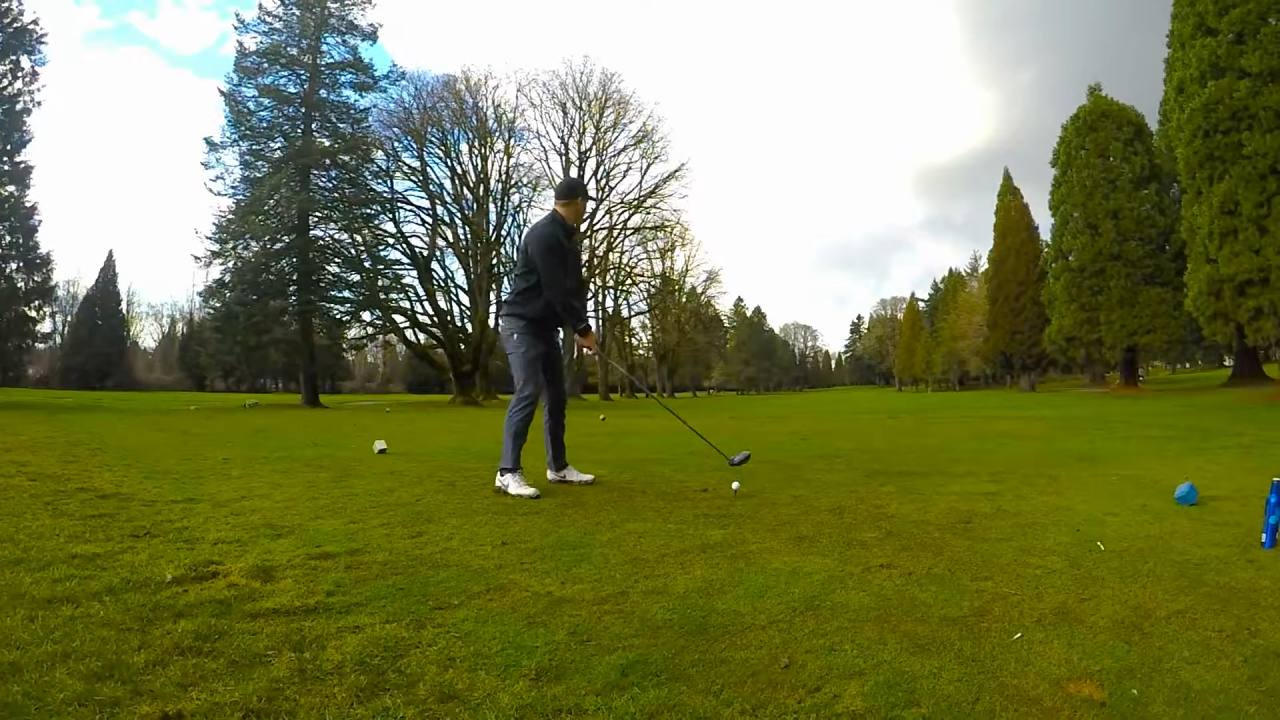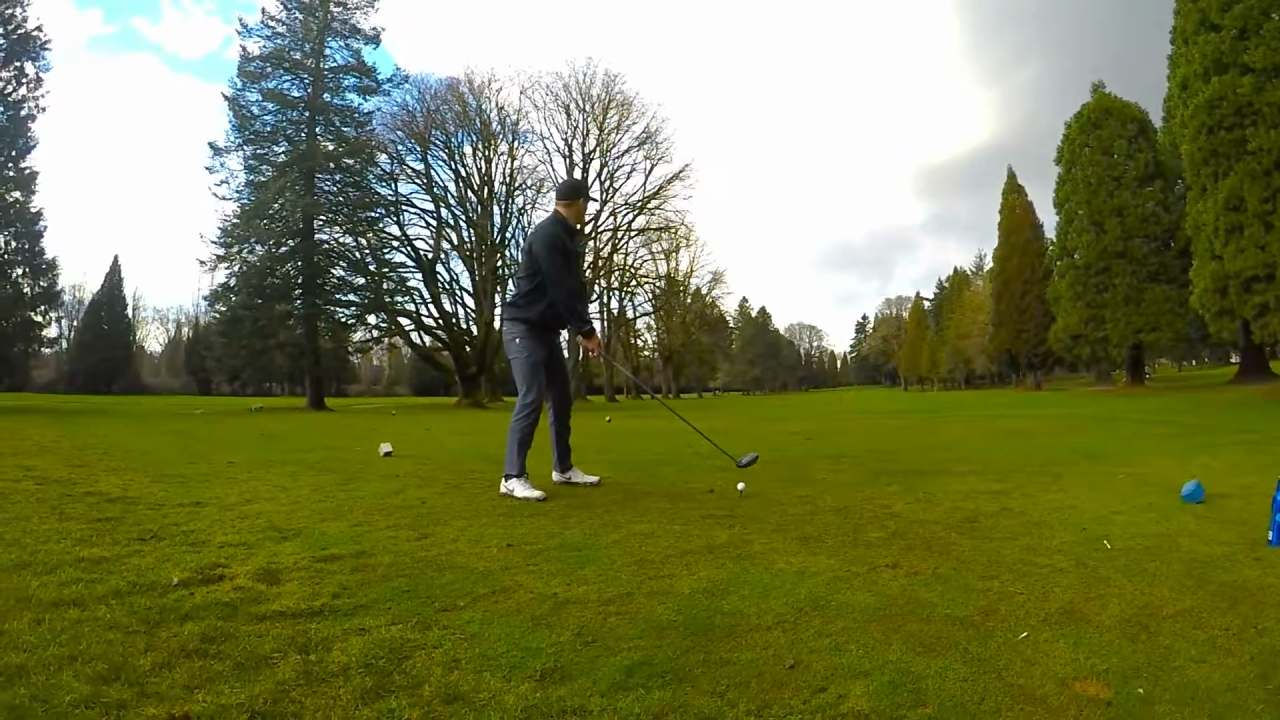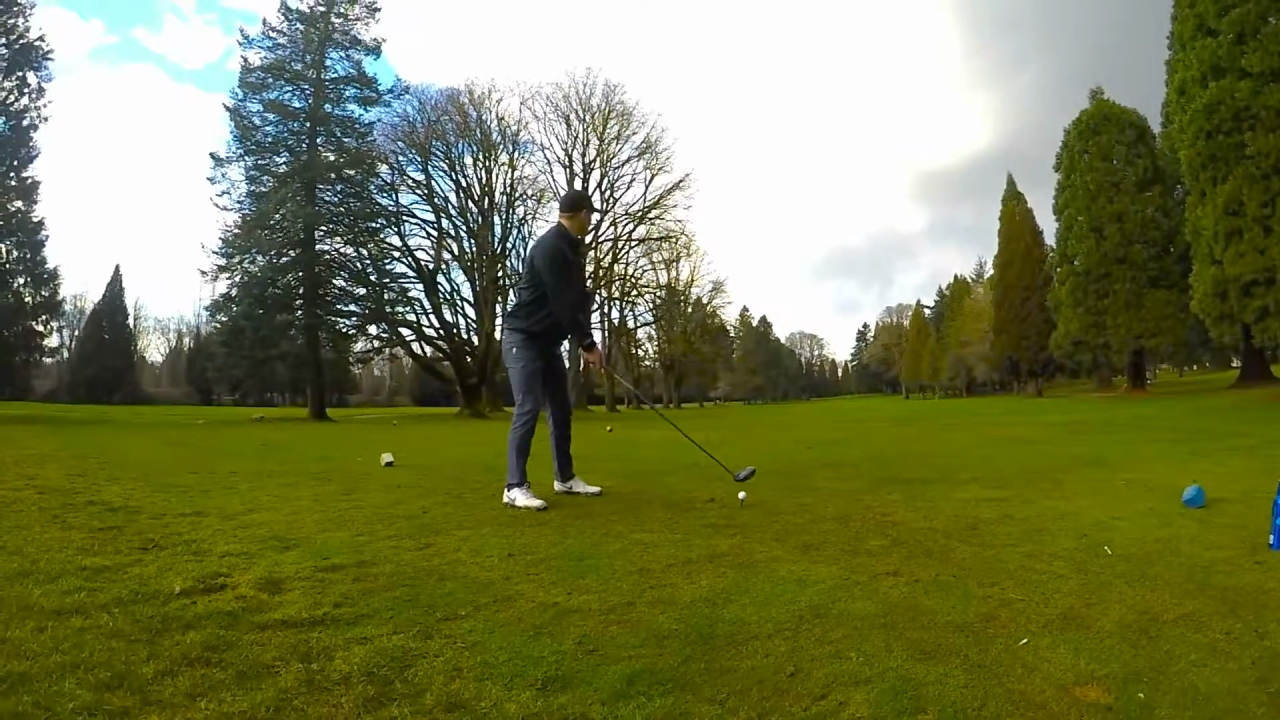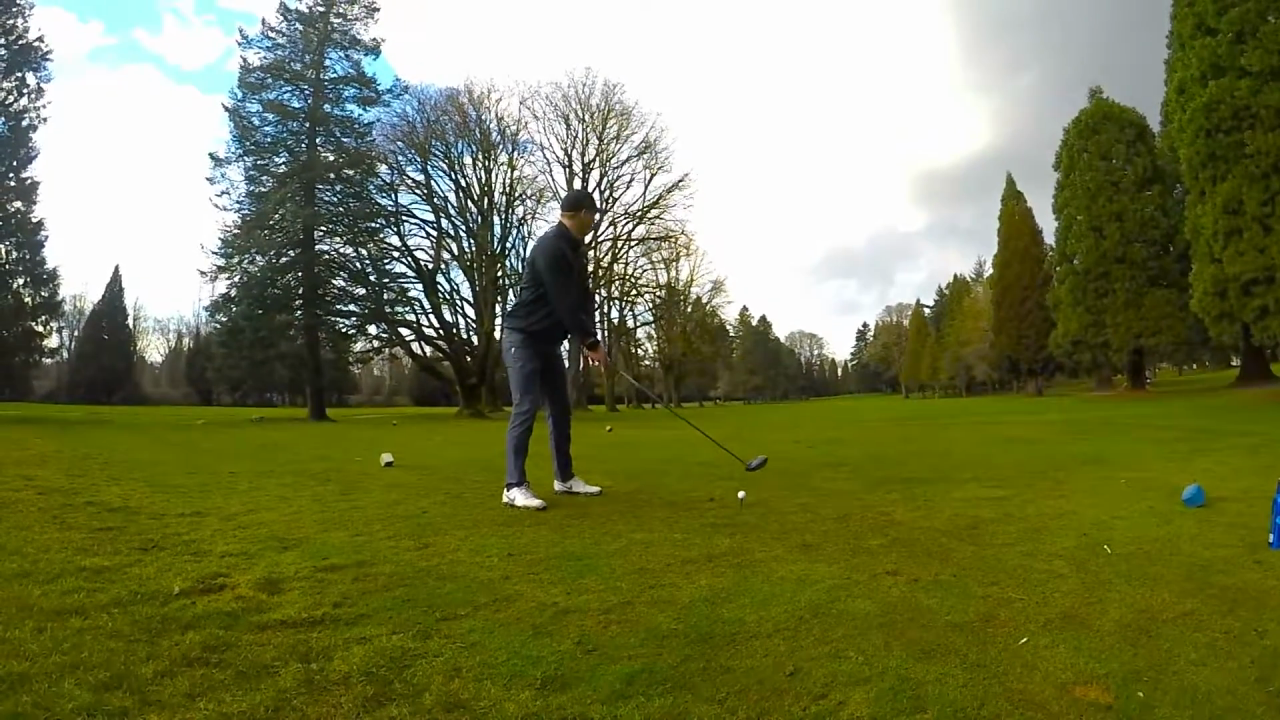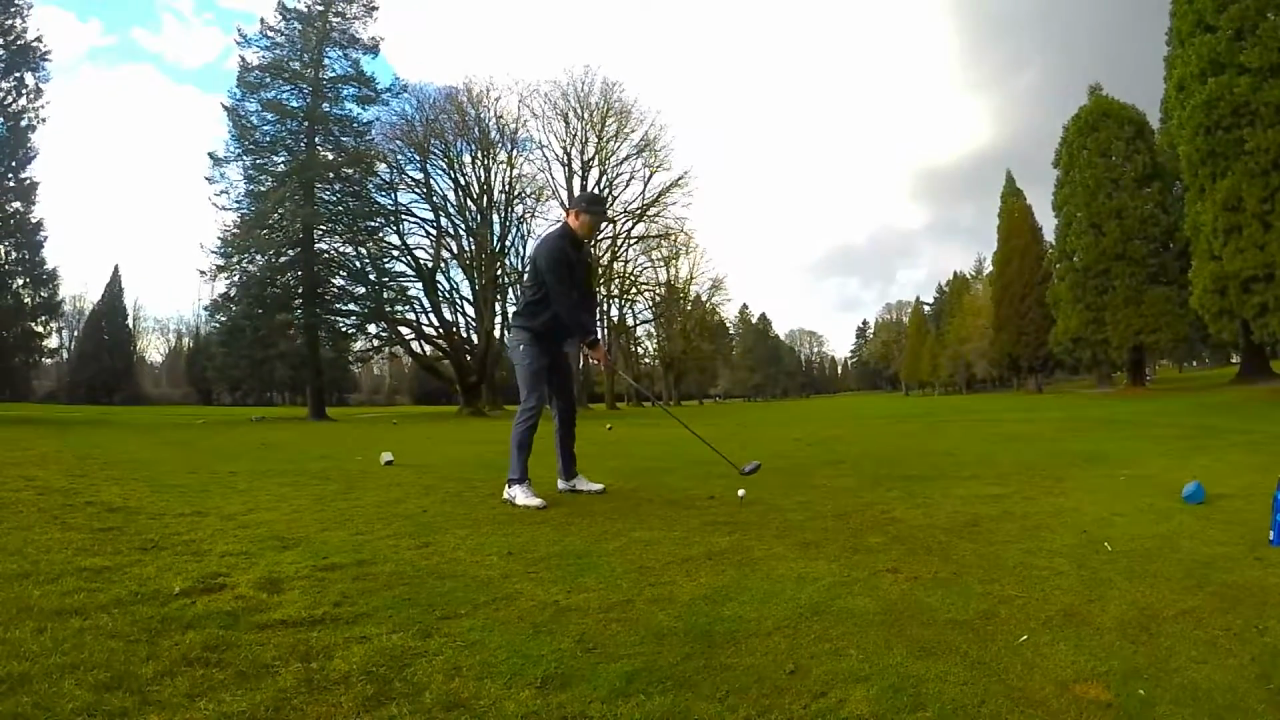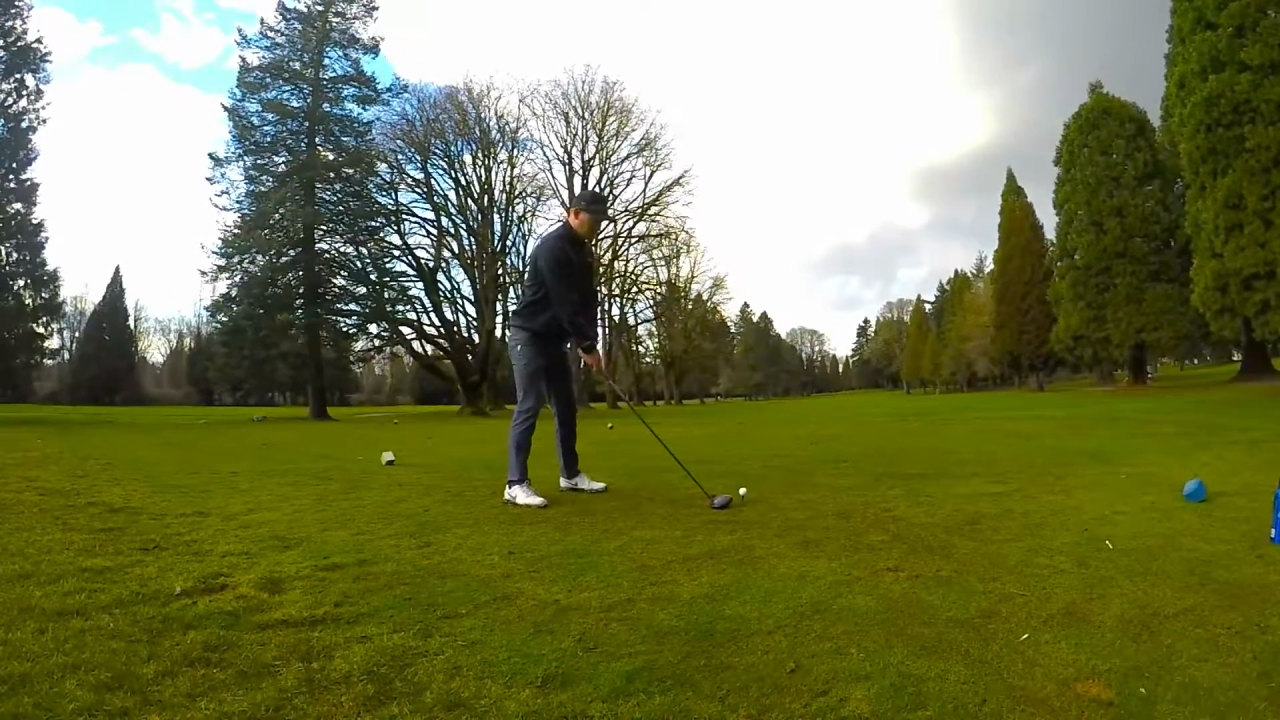
dt=0.5s
person 1, frame 1
left shoulder: (568, 238)
right shoulder: (544, 234)
left elbow: (575, 287)
right elbow: (556, 289)
left wrist: (581, 328)
right wrist: (582, 328)
left hip: (546, 327)
right hip: (521, 324)
left knee: (556, 397)
right knee: (528, 392)
left ankle: (558, 467)
right ankle: (508, 472)
person 1, frame 2
left shoulder: (568, 238)
right shoulder: (547, 235)
left elbow: (575, 288)
right elbow: (561, 290)
left wrist: (583, 329)
right wrist: (586, 330)
left hip: (547, 329)
right hip: (524, 327)
left knee: (561, 399)
right knee: (532, 398)
left ankle: (563, 469)
right ankle: (513, 477)
person 1, frame 3
left shoulder: (573, 249)
right shoulder: (550, 248)
left elbow: (580, 300)
right elbow: (562, 303)
left wrist: (585, 341)
right wrist: (587, 344)
left hip: (548, 340)
right hip: (523, 338)
left knee: (561, 409)
right knee: (529, 407)
left ankle: (565, 478)
right ankle: (515, 487)
person 1, frame 4
left shoulder: (574, 249)
right shoulder: (550, 248)
left elbow: (582, 300)
right elbow: (565, 303)
left wrist: (589, 340)
right wrist: (591, 342)
left hip: (548, 340)
right hip: (522, 337)
left knee: (560, 408)
right knee: (526, 408)
left ankle: (564, 477)
right ankle: (515, 486)
person 1, frame 5
left shoulder: (580, 251)
right shoulder: (552, 247)
left elbow: (586, 299)
right elbow: (565, 302)
left wrist: (589, 339)
right wrist: (591, 341)
left hip: (557, 339)
right hip: (530, 336)
left knee: (566, 407)
right knee: (533, 405)
left ankle: (568, 476)
right ankle: (516, 483)
person 1, frame 6
left shoulder: (583, 250)
right shoulder: (553, 247)
left elbow: (588, 300)
right elbow: (564, 304)
left wrist: (588, 342)
right wrist: (587, 346)
left hip: (555, 339)
right hip: (529, 336)
left knee: (566, 407)
right knee: (530, 406)
left ankle: (570, 474)
right ankle: (516, 484)
